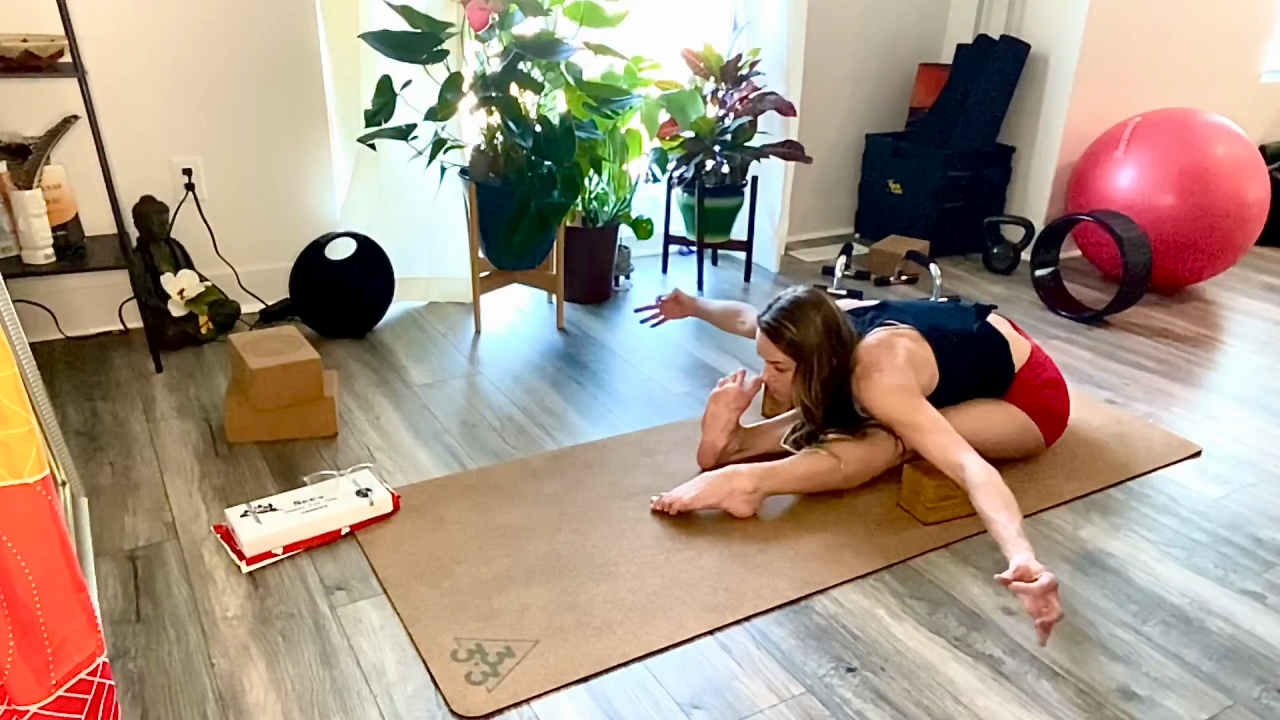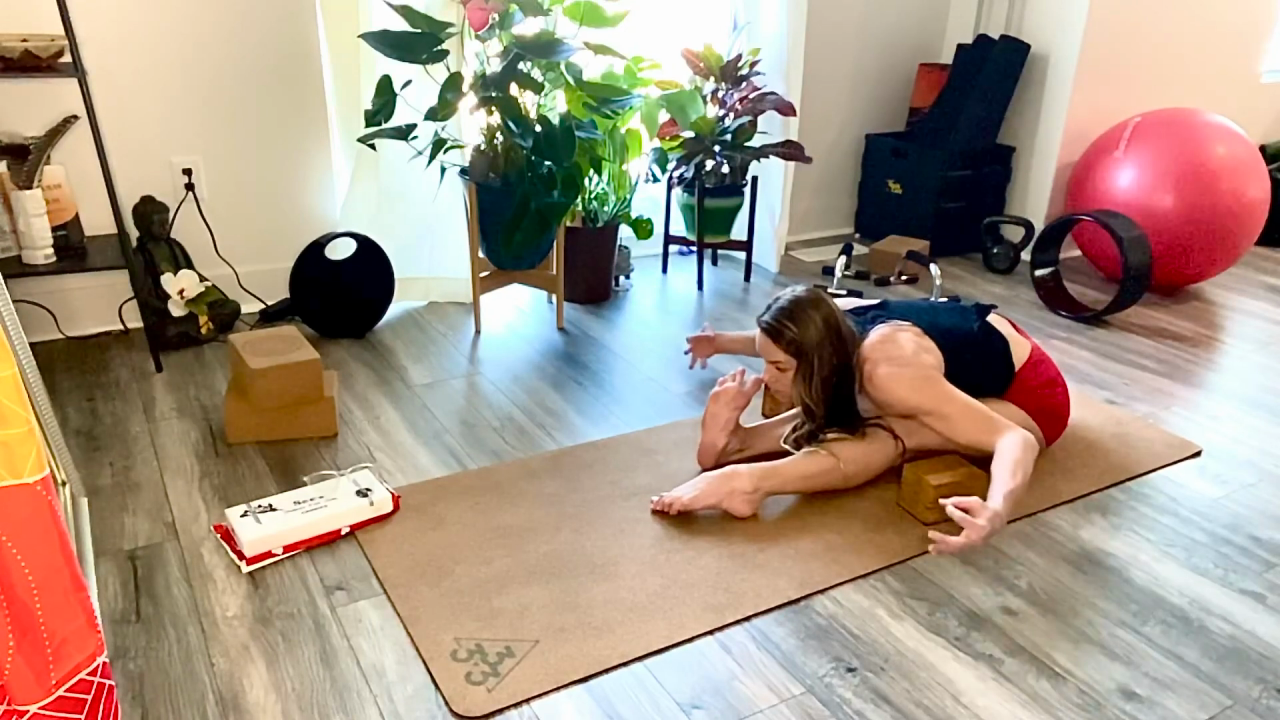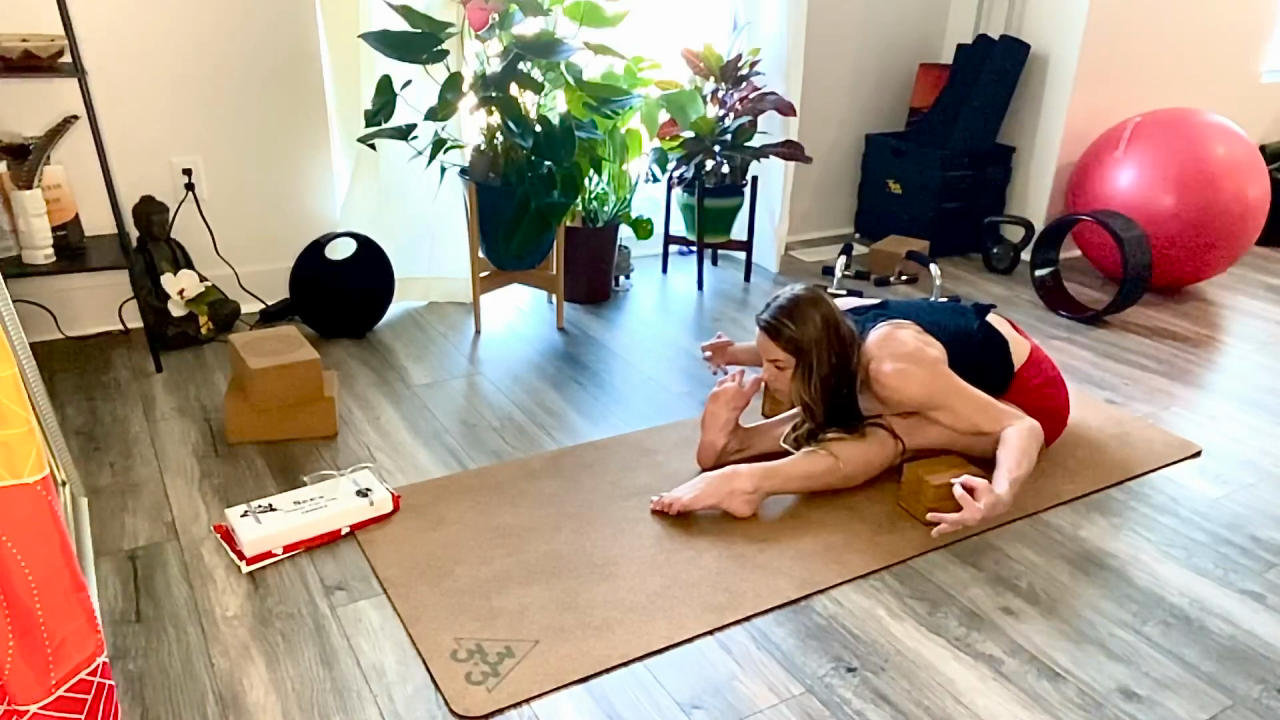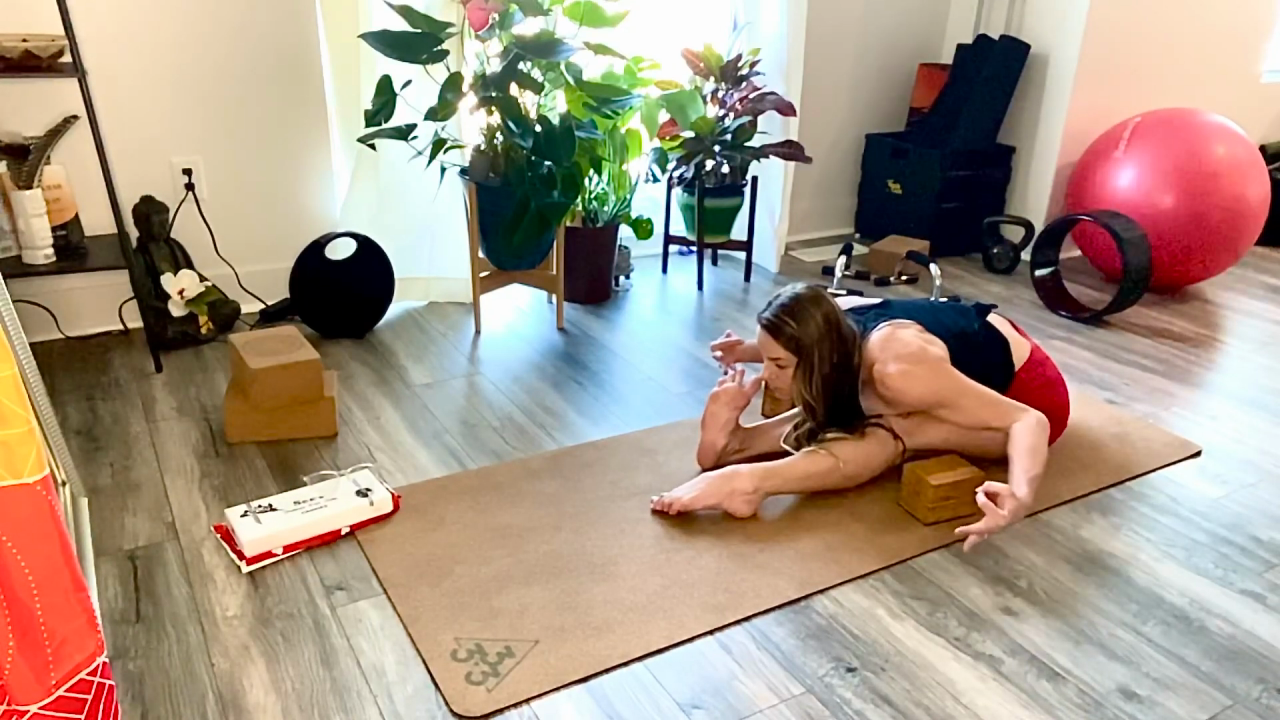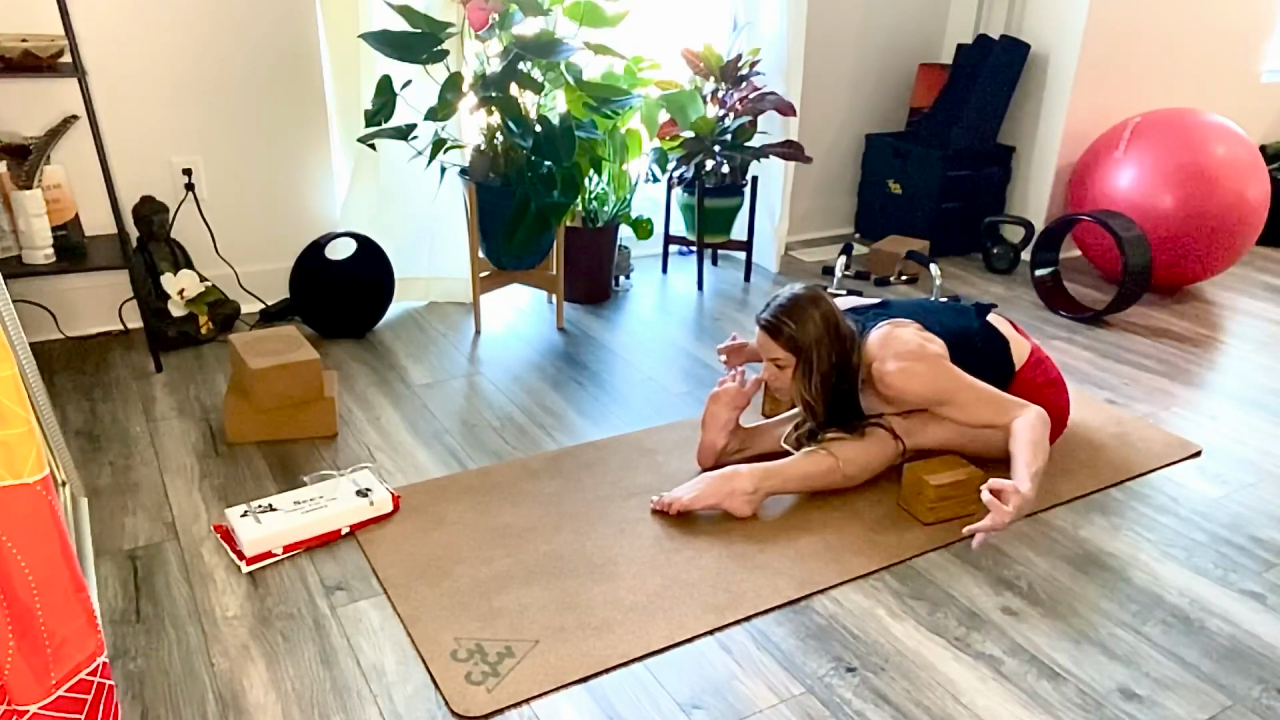
dt=1s
person 1, frame 1
left shoulder: (877, 378)
right shoulder: (829, 327)
left elbow: (972, 467)
right elbow: (749, 317)
left wrist: (1022, 556)
right wrist: (693, 307)
left hip: (1030, 395)
left knee: (893, 440)
person 1, frame 2
left shoulder: (886, 373)
right shoulder: (834, 323)
left elbow: (1016, 441)
right elbow: (785, 342)
left wrist: (994, 512)
right wrist: (723, 343)
left hip: (1031, 396)
left knee: (895, 435)
person 1, frame 3
left shoulder: (891, 370)
right shoulder: (835, 324)
left elbow: (1022, 427)
left wrist: (999, 496)
right wrist: (738, 354)
left hip: (1030, 394)
left knee: (893, 433)
person 1, frame 4
left shoulder: (895, 370)
right shoulder: (835, 325)
left elbow: (1028, 420)
left wrist: (1019, 495)
right wrist: (750, 352)
left hip: (1029, 393)
left knee: (892, 433)
person 1, frame 5
left shoulder: (895, 369)
right shoulder: (833, 323)
left elbow: (1029, 417)
left wrist: (1023, 490)
right wrist: (756, 353)
left hip: (1029, 391)
left knee: (895, 432)
